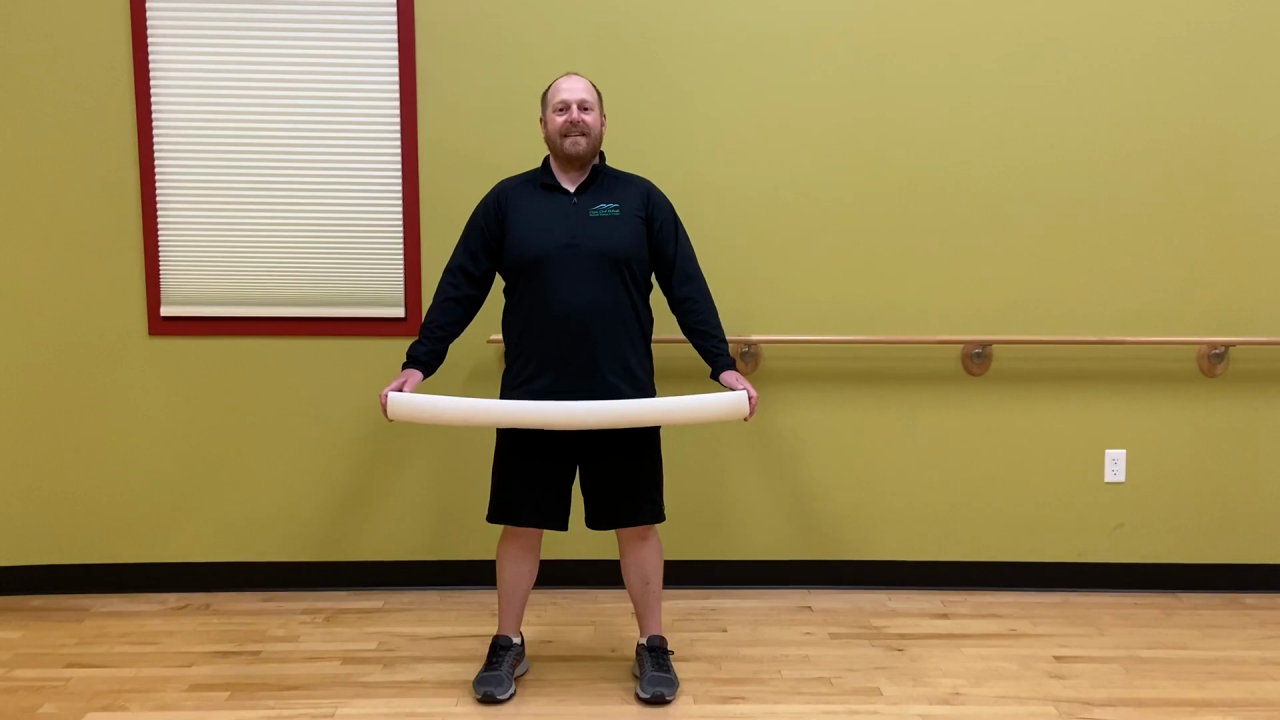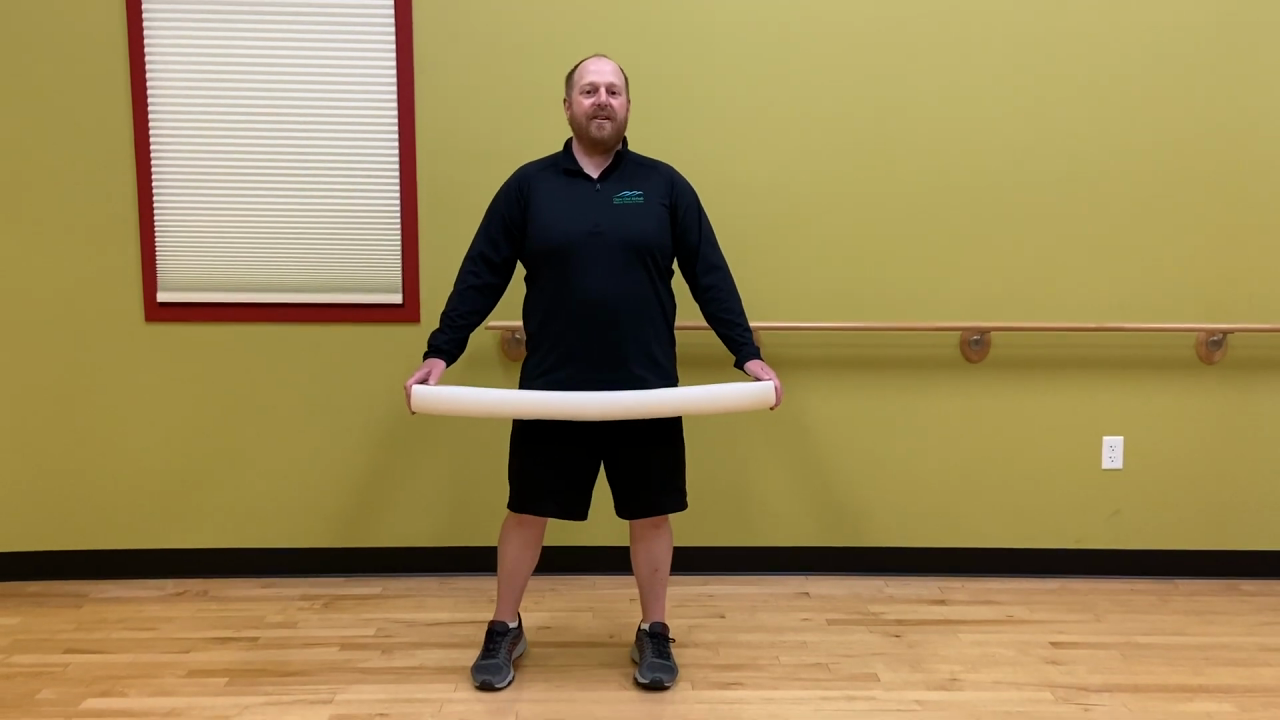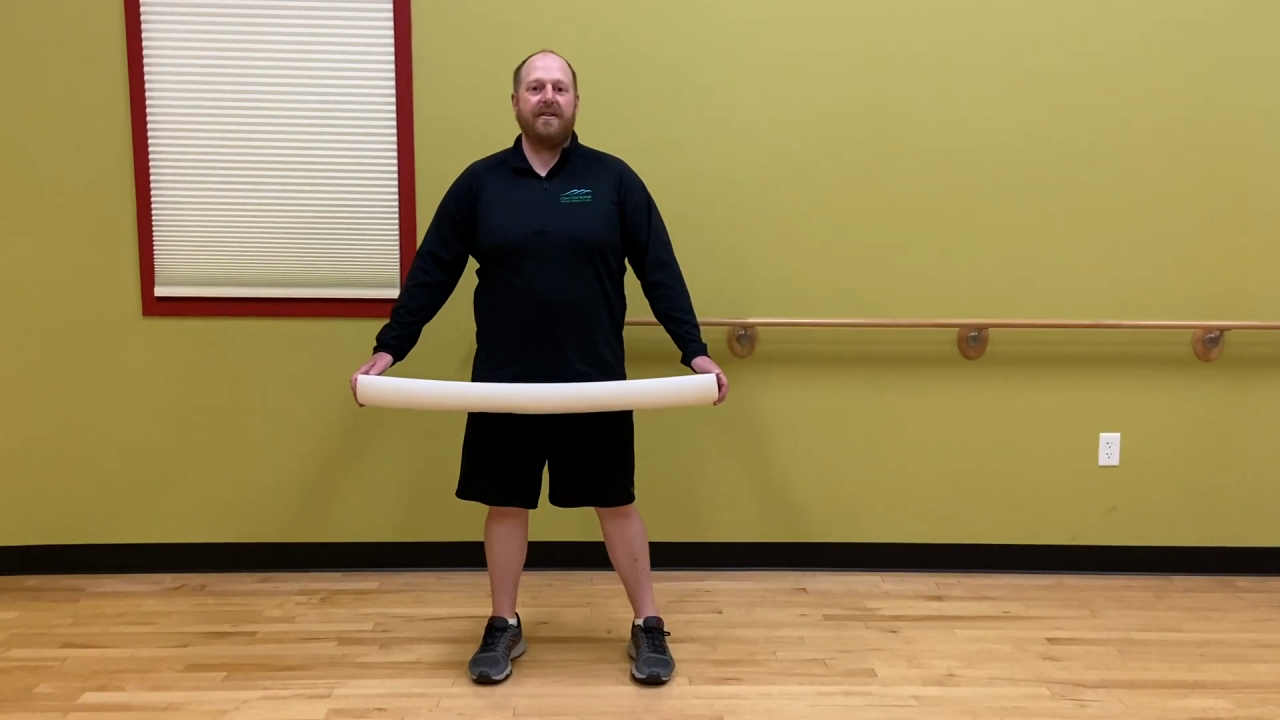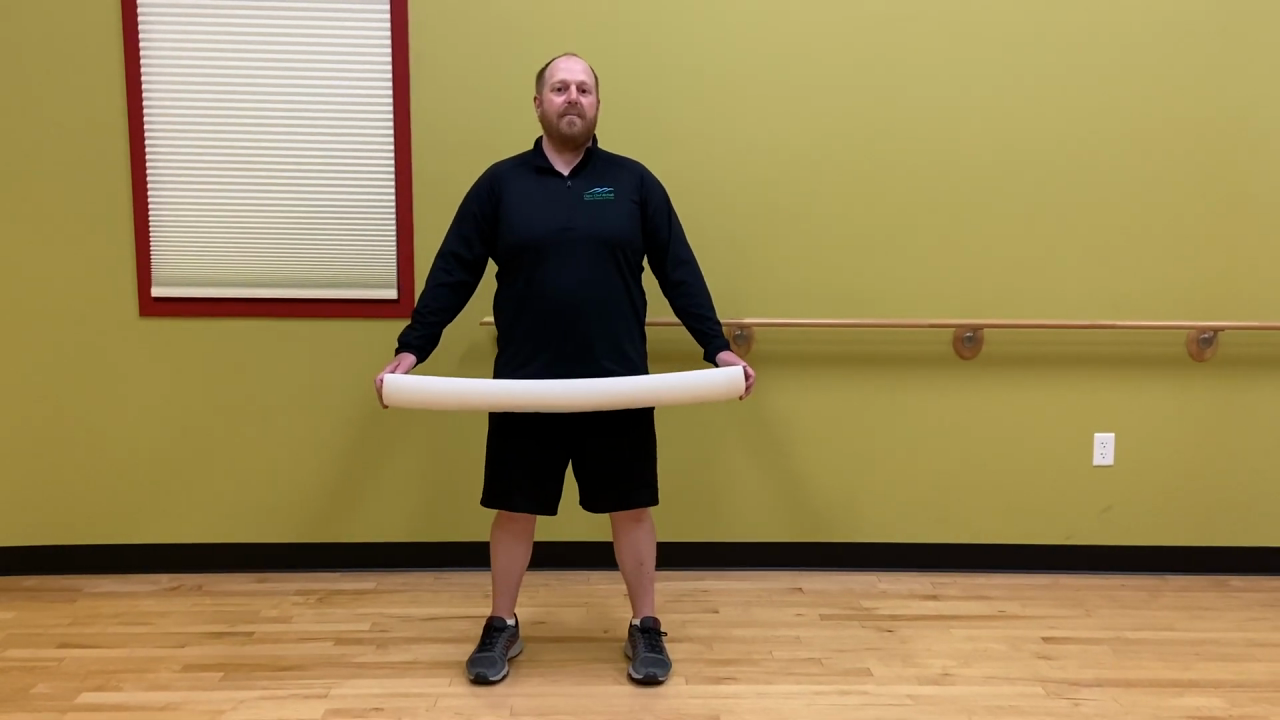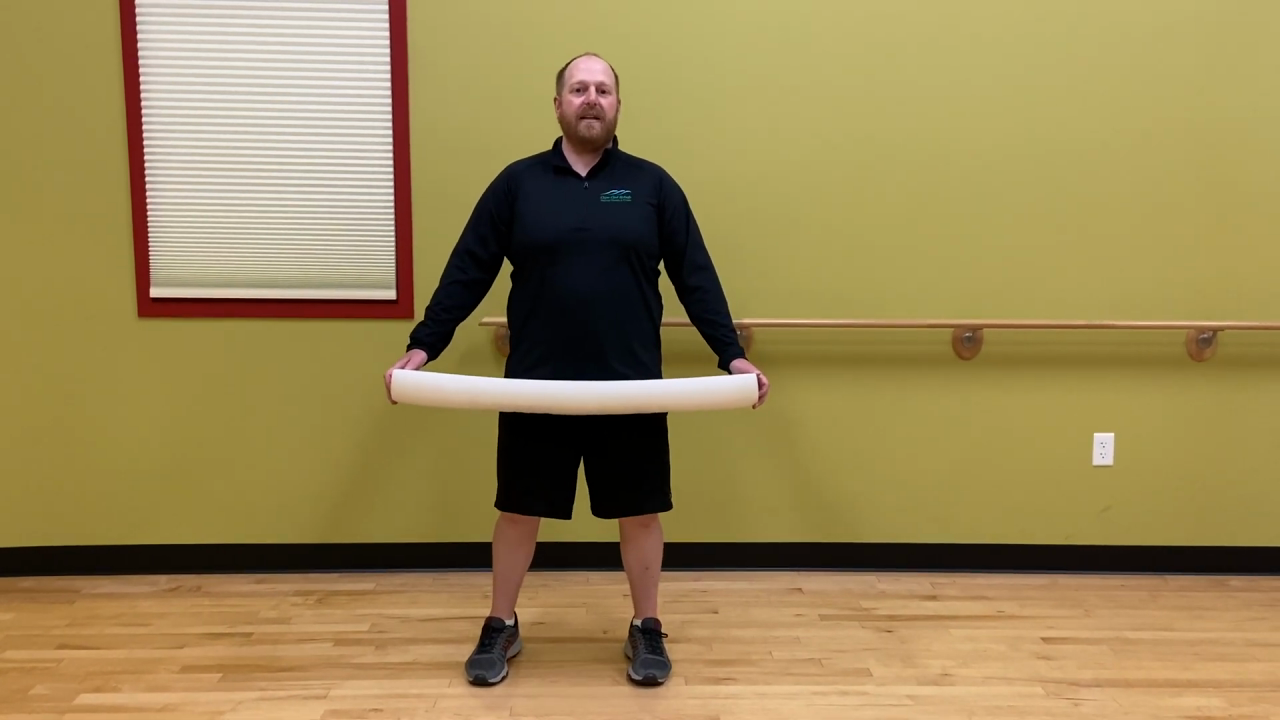
dt=1s
person 1, frame 1
left shoulder: (641, 199)
right shoulder: (506, 201)
left elbow: (686, 287)
right elbow: (460, 289)
left wrist: (722, 364)
right wrist: (418, 363)
left hip: (624, 401)
right hip: (531, 403)
left knee: (638, 526)
right knee: (520, 526)
left ankle: (652, 647)
right ankle: (508, 645)
person 1, frame 2
left shoulder: (664, 185)
right shoulder: (527, 186)
left elbow: (709, 275)
right elbow: (481, 276)
left wrist: (747, 354)
right wrist: (440, 352)
left hip: (645, 391)
right hip: (550, 391)
left knee: (650, 516)
right knee: (526, 513)
left ankle: (653, 633)
right ankle: (504, 630)
person 1, frame 3
left shoulder: (614, 179)
right shoulder: (480, 183)
left elbow: (659, 271)
right elbow: (432, 272)
left wrist: (694, 350)
right wrist: (389, 347)
left hip: (596, 383)
right hip: (505, 386)
left knee: (617, 503)
right knee: (505, 505)
left ankle: (647, 626)
right ankle: (504, 626)
person 1, frame 4
left shoulder: (633, 182)
right shoulder: (500, 183)
left elbow: (678, 272)
right elbow: (453, 274)
left wrist: (716, 347)
right wrist: (411, 348)
left hip: (617, 383)
right hip: (525, 385)
left knee: (630, 509)
right knee: (514, 510)
left ankle: (645, 627)
right ankle: (502, 626)
person 1, frame 5
left shoulder: (652, 185)
right shoulder: (518, 183)
left elbow: (695, 277)
right elbow: (467, 272)
left wrist: (731, 354)
right wrist: (423, 345)
left hip: (630, 388)
right hip: (535, 388)
left knee: (639, 513)
right knee: (518, 511)
left ankle: (646, 629)
right ankle: (500, 626)
